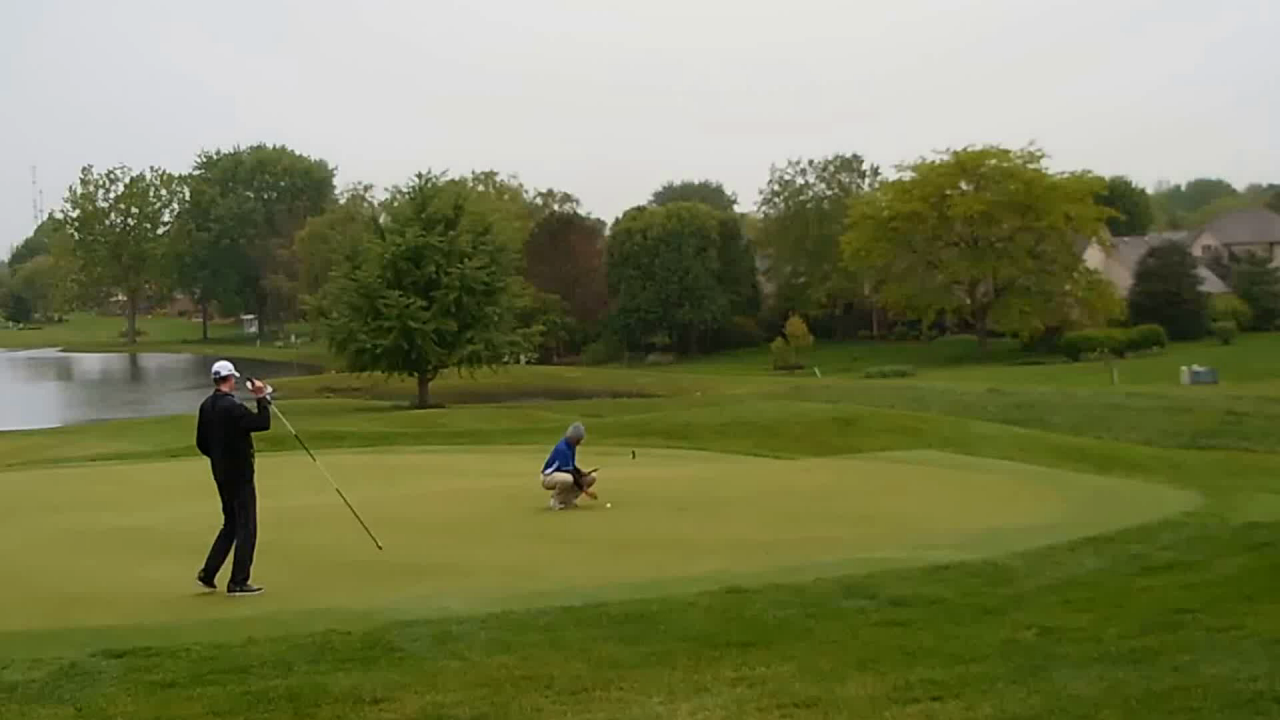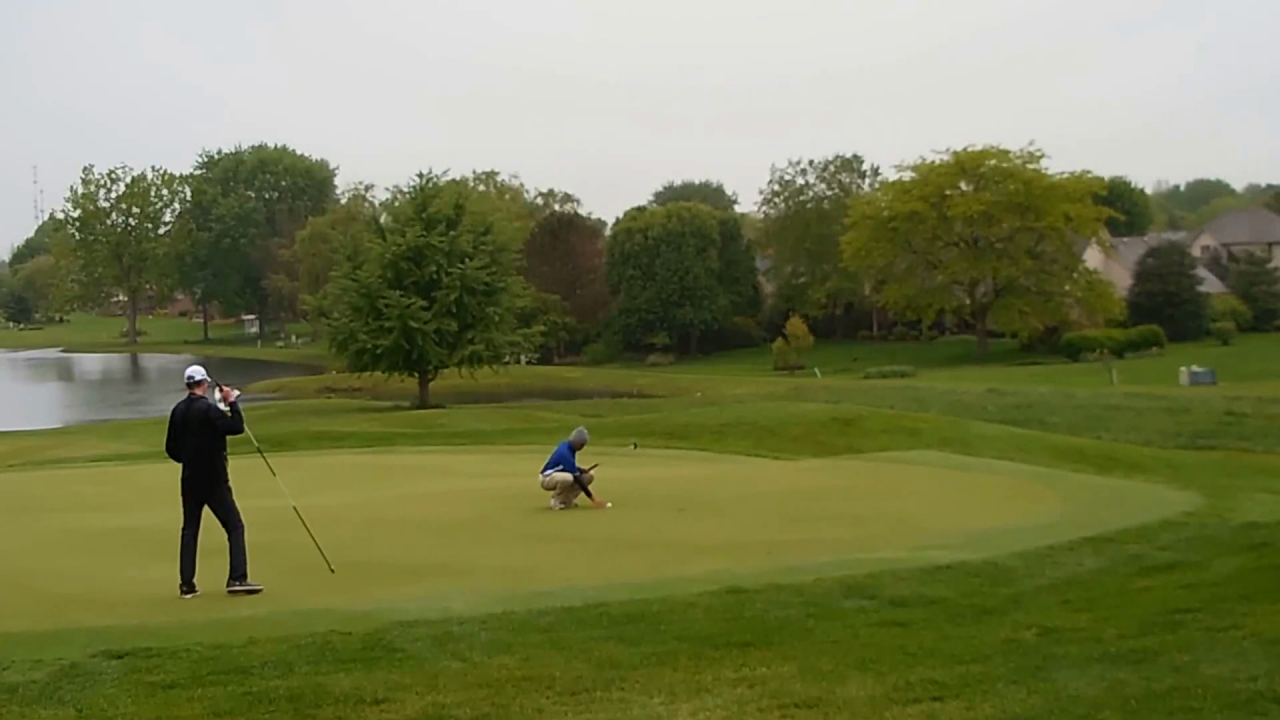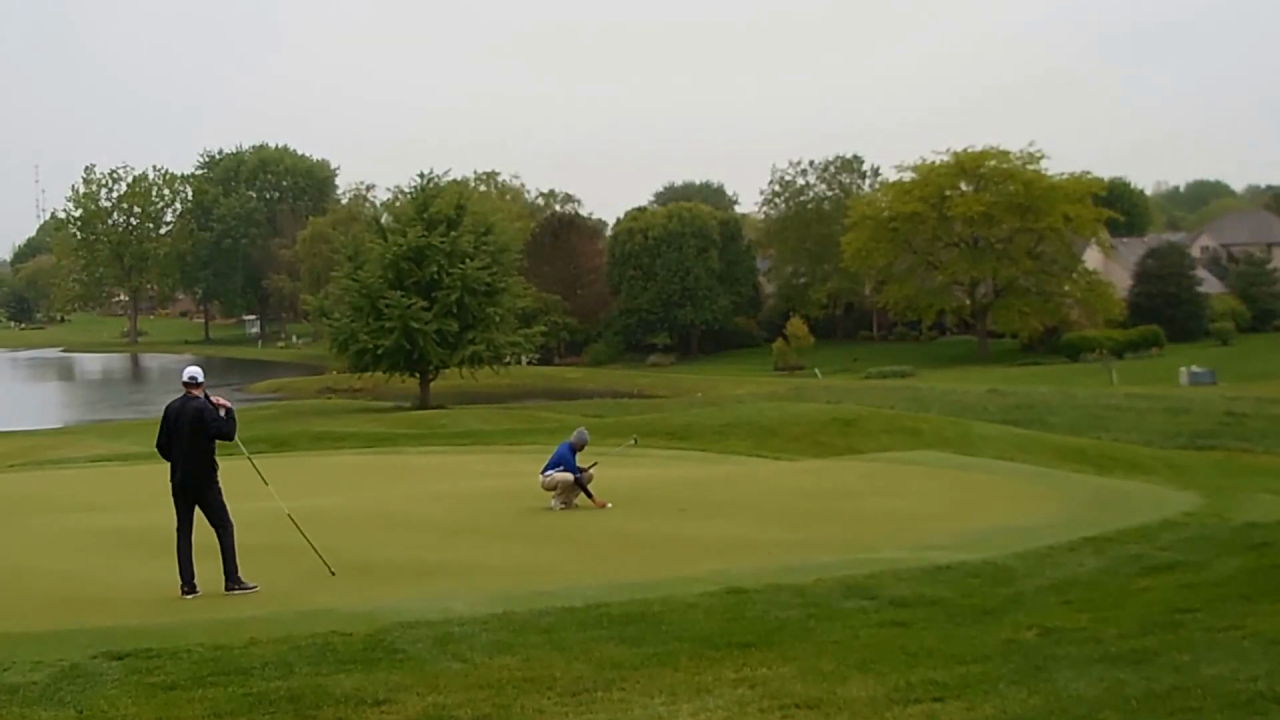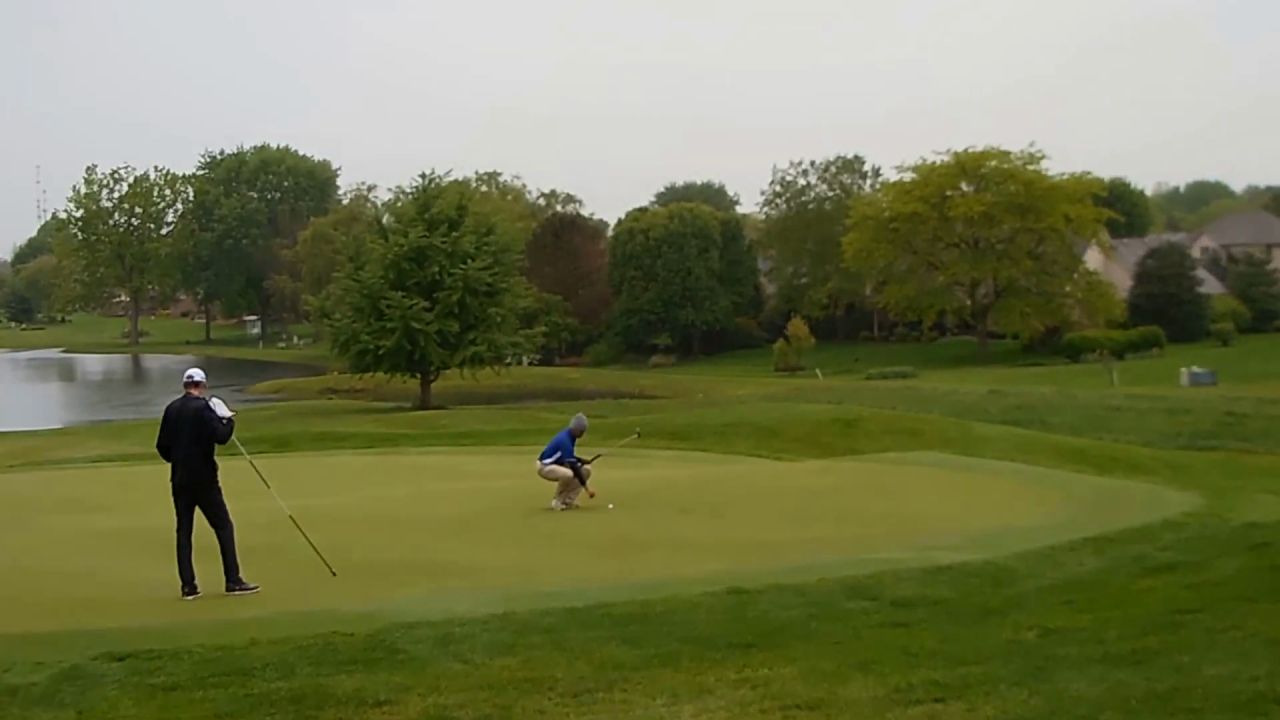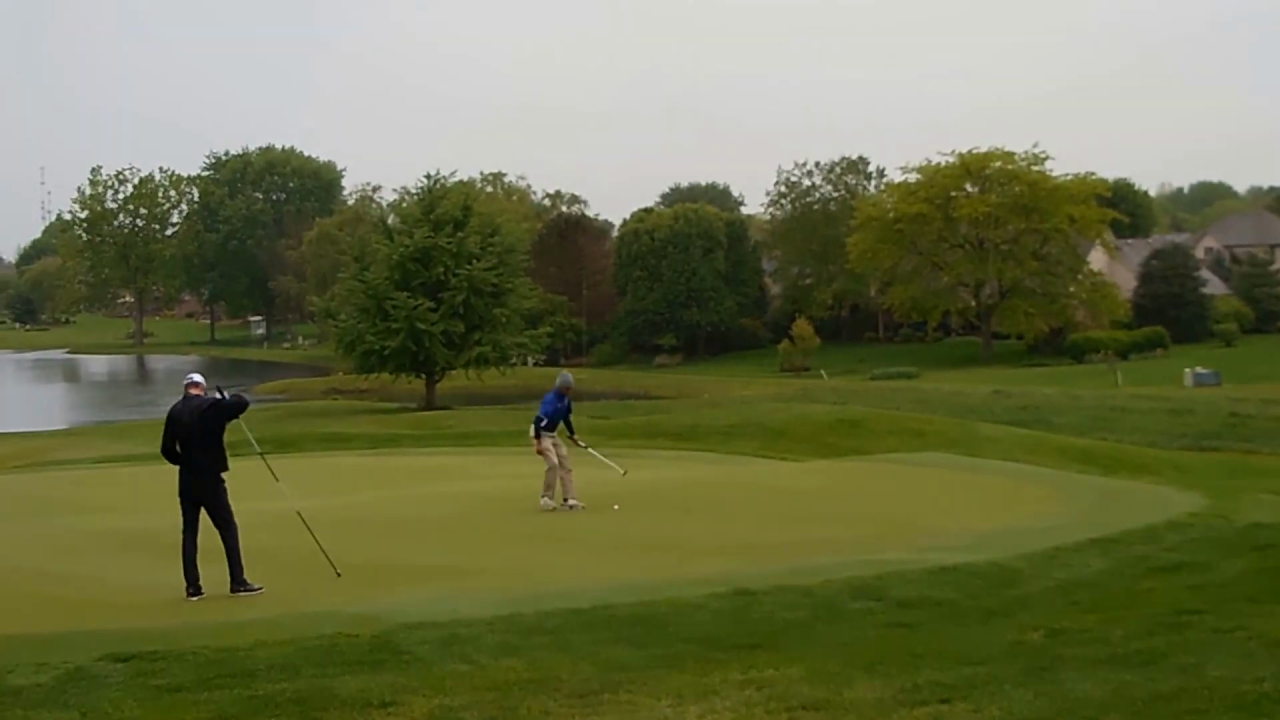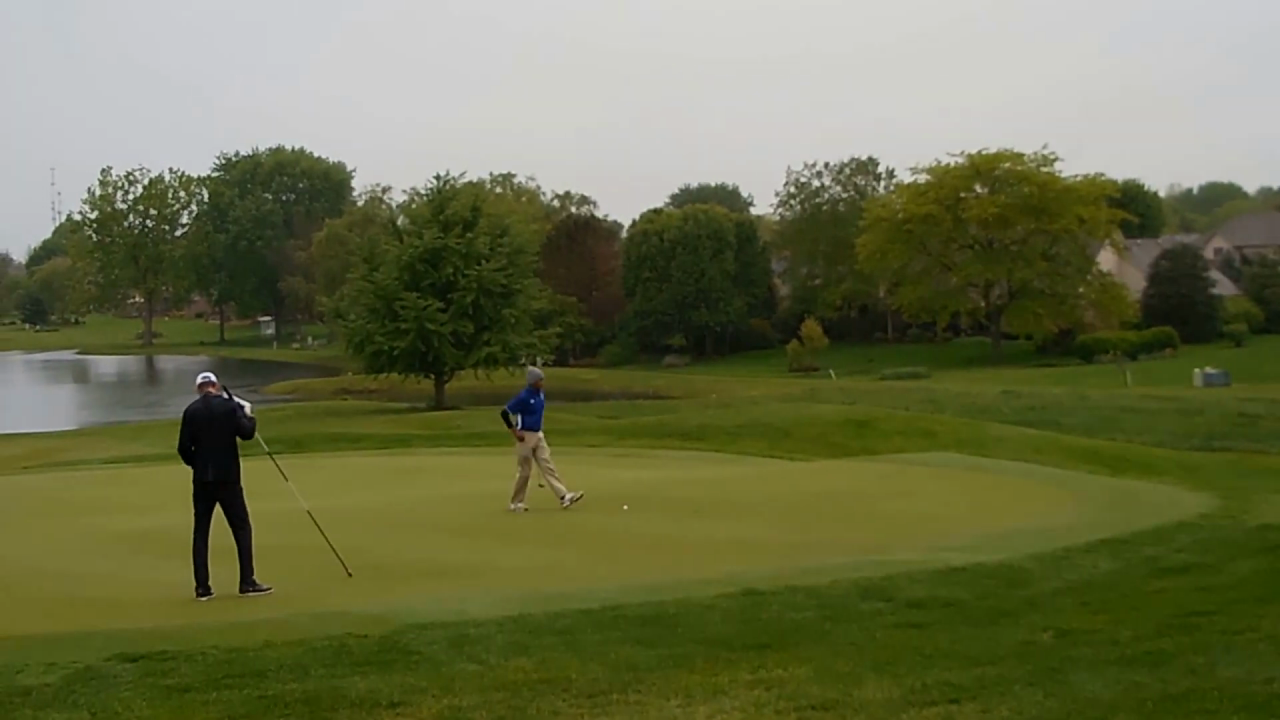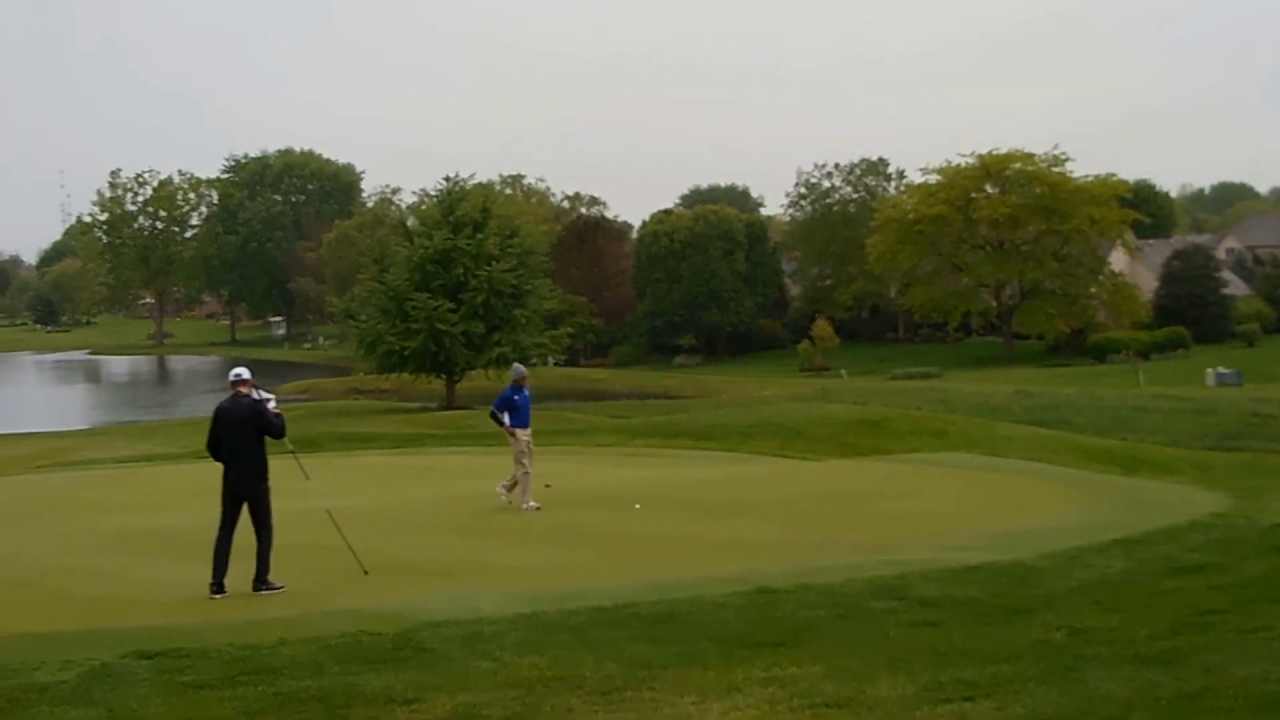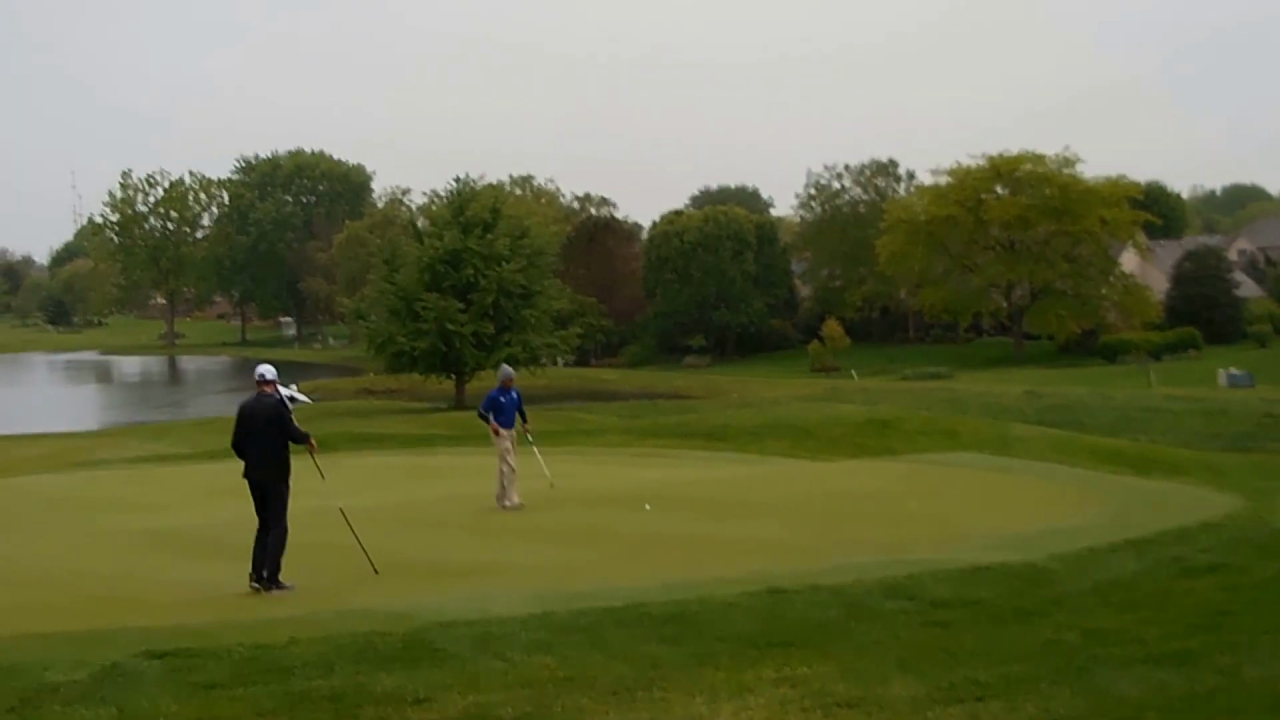
dt=0.4s
person 1, frame 1
left shoulder: (206, 406)
right shoulder: (232, 406)
left elbow: (202, 443)
right elbow: (263, 424)
right wrist: (262, 398)
left hip: (222, 475)
right hip: (239, 476)
left knee: (230, 525)
right knee: (247, 527)
left ankle: (208, 573)
right ankle: (238, 582)
person 1, frame 2
left shoulder: (178, 410)
right shoulder: (208, 409)
left elbow: (171, 448)
right elbow: (237, 428)
right wrist: (232, 402)
left hip: (190, 481)
right hip: (213, 480)
left knee: (189, 530)
right knee: (234, 526)
left ankle: (187, 585)
right ankle: (237, 578)
person 1, frame 3
left shoulder: (171, 408)
right shoulder: (204, 408)
left elbow: (162, 445)
right elbow: (227, 434)
right wrist: (228, 410)
left hip: (179, 479)
right hip: (203, 479)
left knee: (184, 531)
right knee: (224, 526)
left ankle: (188, 585)
right ankle: (232, 580)
person 1, frame 4
left shoulder: (172, 408)
right shoulder: (203, 408)
left elbow: (162, 445)
right elbow: (221, 437)
right wrist: (229, 420)
left hip: (180, 480)
right hip: (203, 479)
left knee: (183, 531)
right knee: (224, 527)
left ankle: (188, 586)
right ankle: (233, 581)
person 1, frame 5
left shoulder: (174, 411)
right shoulder: (209, 406)
left elbow: (167, 449)
right elbow: (242, 403)
right wrist: (228, 398)
left hip: (187, 481)
right hip: (209, 479)
left knee: (189, 533)
right knee: (228, 528)
left ankle: (193, 586)
right ankle: (238, 582)
person 1, frame 6
left shoulder: (191, 410)
right shoulder: (228, 406)
left elbow: (184, 447)
right elbow: (246, 433)
right wrist: (249, 416)
left hip: (202, 479)
right hip: (227, 477)
left knee: (200, 532)
right knee: (242, 528)
left ankle: (202, 587)
right ankle: (247, 583)
person 1, frame 7
left shoulder: (221, 408)
right shoulder: (256, 406)
left elbow: (212, 445)
right elbow: (277, 432)
right wrist: (277, 416)
left hip: (231, 477)
right hip: (254, 476)
left knee: (225, 529)
right knee: (263, 528)
left ankle: (217, 583)
right ankle: (261, 581)
person 1, frame 8
left shoulder: (246, 407)
right shoulder: (278, 404)
left elbow: (237, 443)
right elbow: (292, 434)
right wrist: (307, 438)
left hip: (254, 474)
right hip: (275, 474)
left knee: (264, 524)
right knee: (277, 526)
left ankle: (257, 575)
right ankle: (271, 579)
